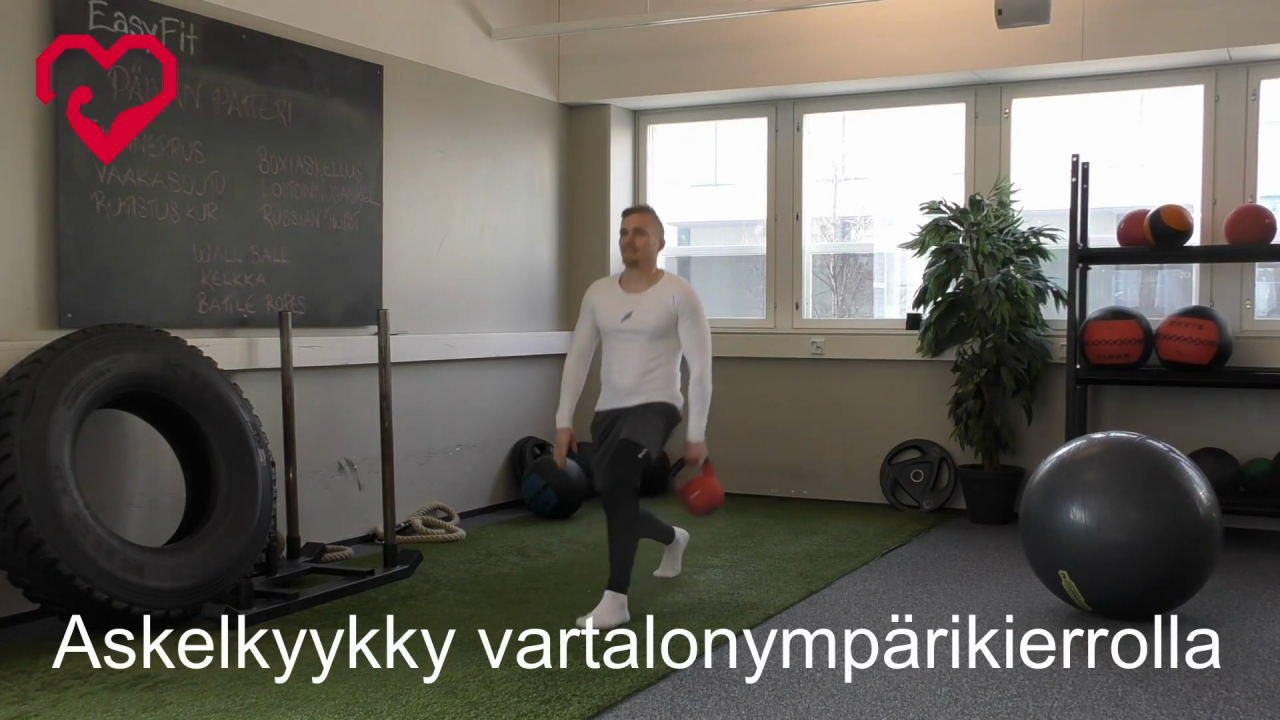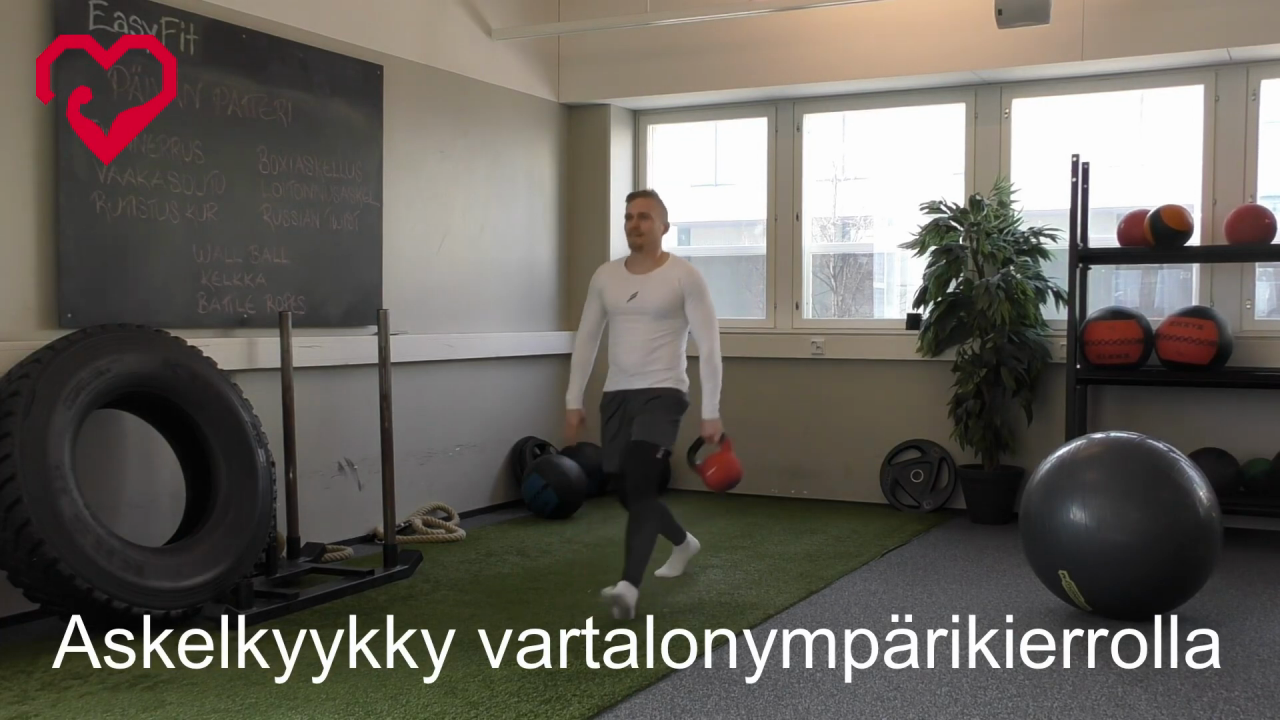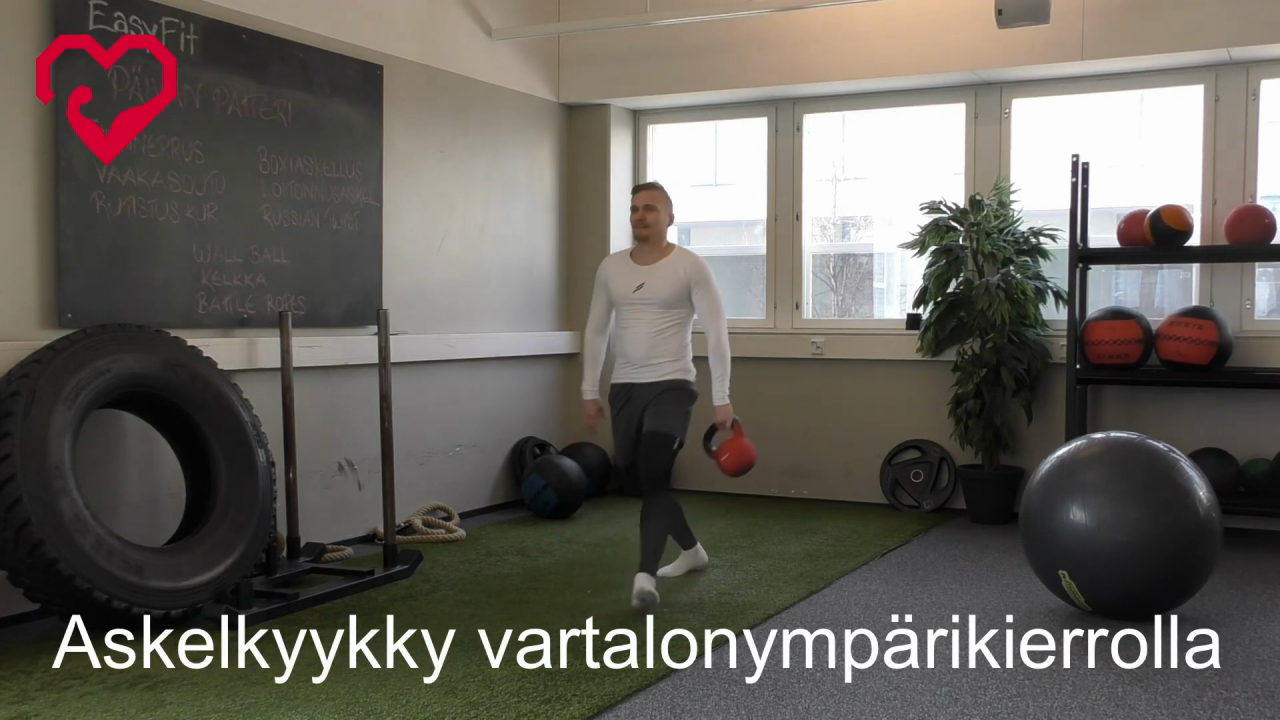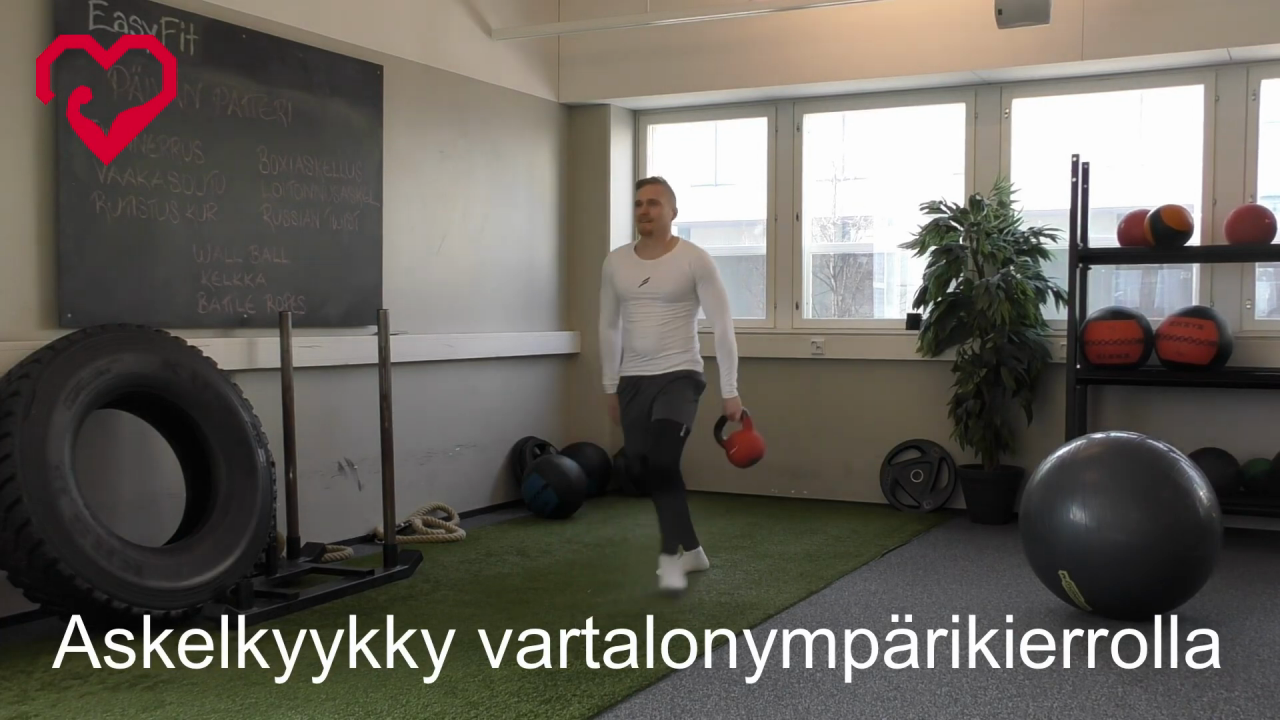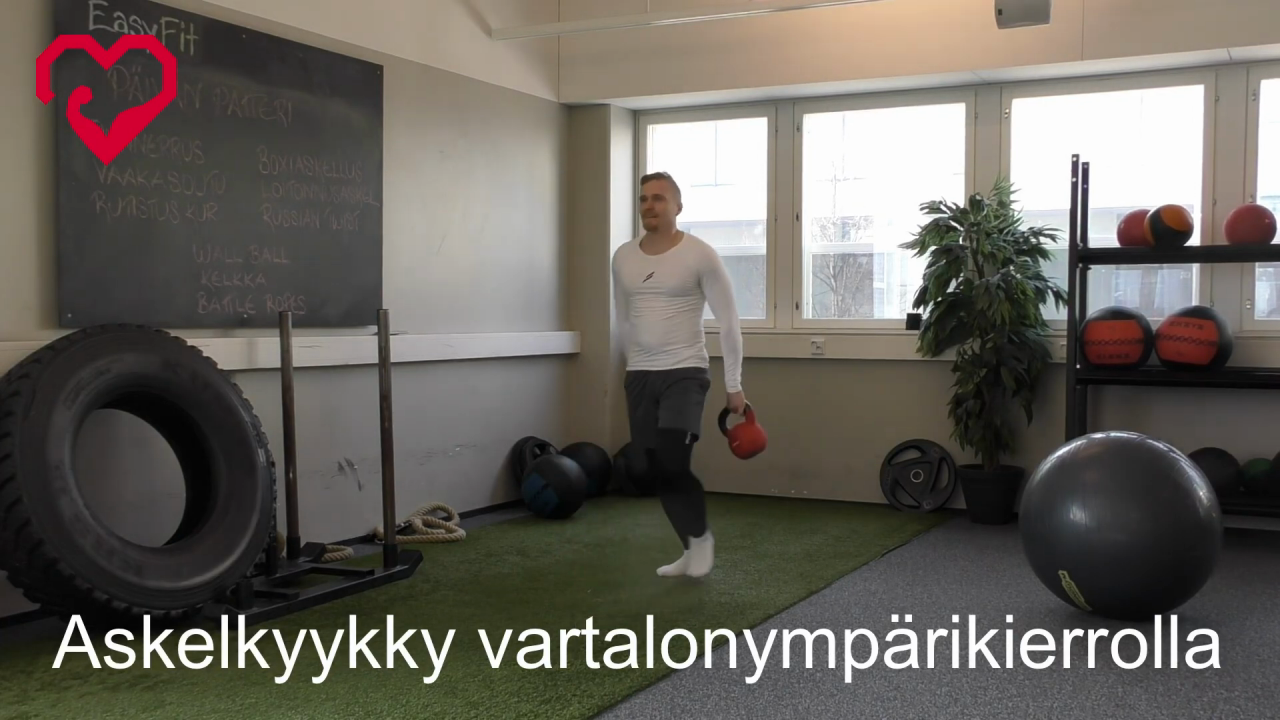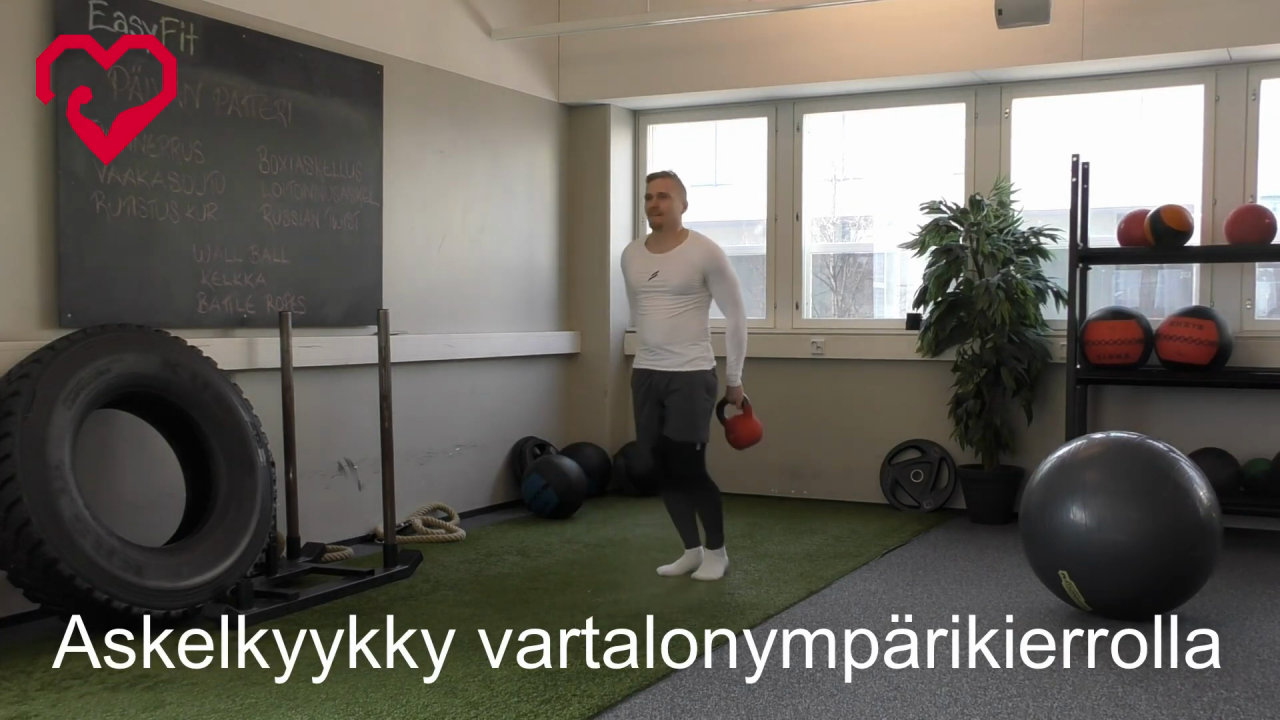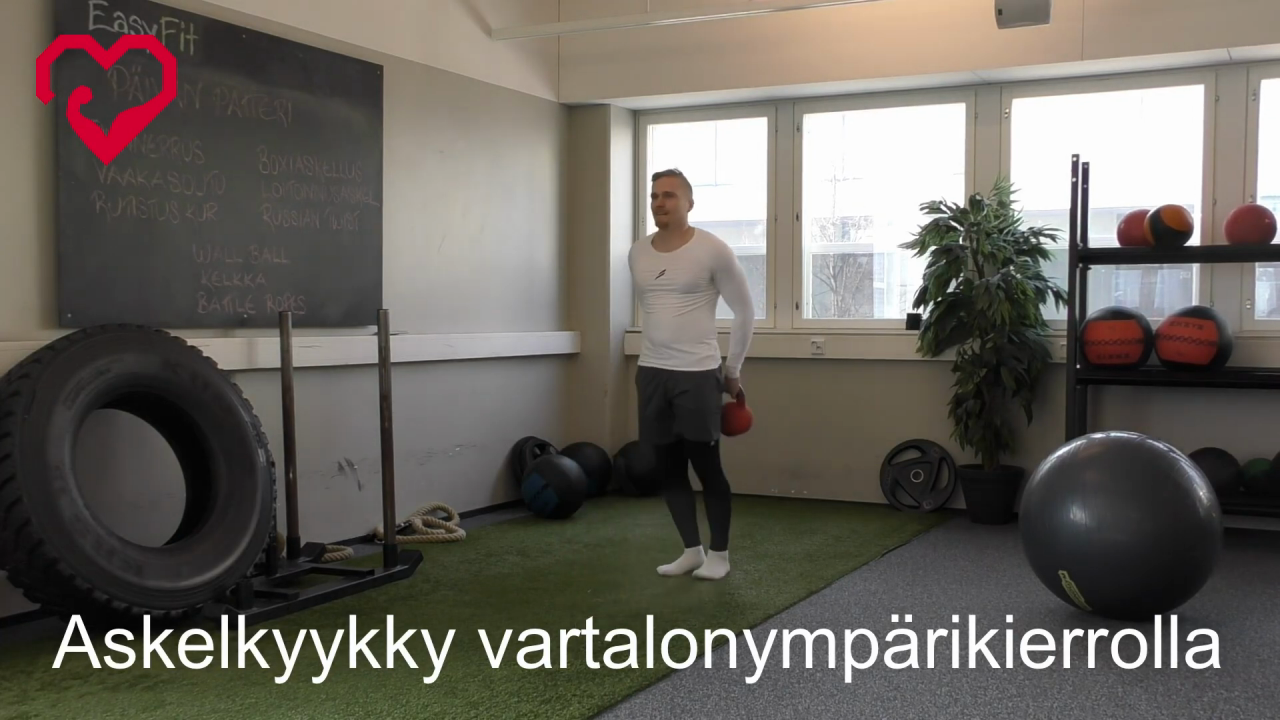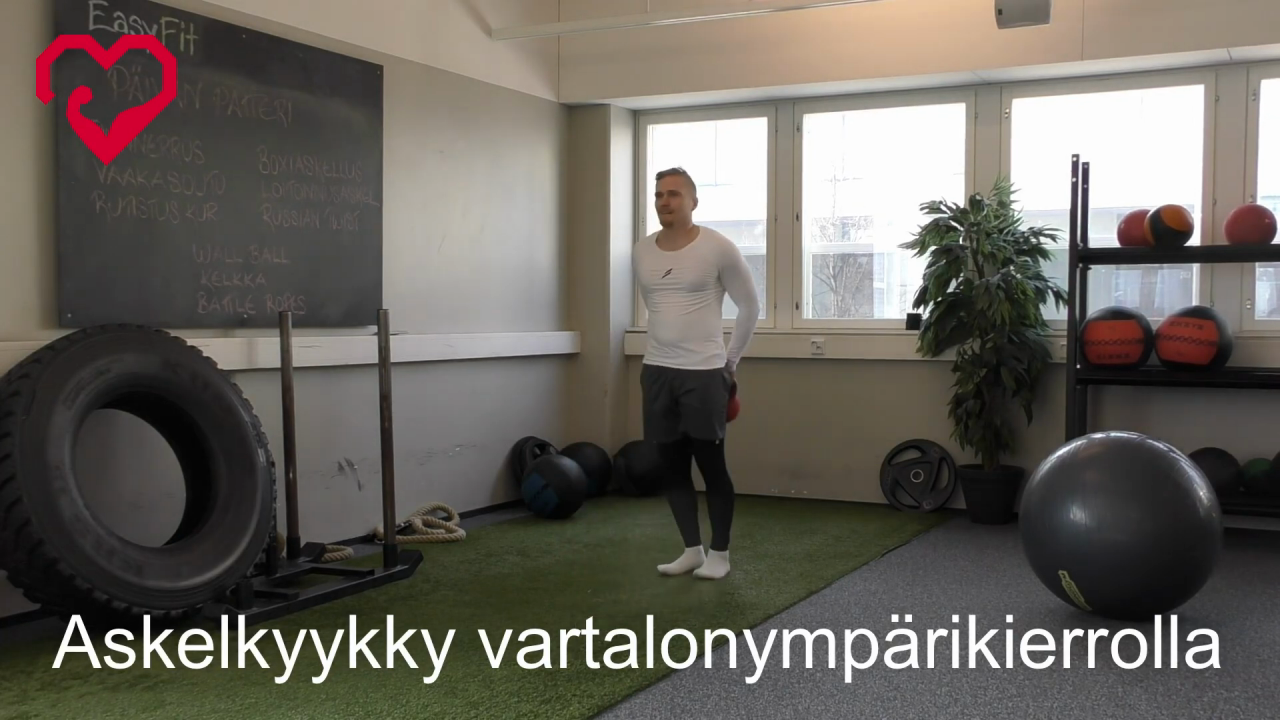
dt=0.1s
person 1, frame 1
left shoulder: (680, 294)
right shoulder: (598, 293)
left elbow: (700, 367)
right elbow: (578, 358)
left wrist: (696, 435)
right wrist: (563, 421)
left hip: (655, 408)
right hip: (609, 412)
left knee: (618, 490)
right knee: (618, 506)
left ankle: (614, 600)
right ankle: (674, 537)
person 1, frame 2
left shoulder: (684, 276)
right shoulder: (605, 276)
left elbow: (708, 346)
right elbow: (586, 340)
left wrist: (711, 412)
right wrist: (574, 402)
left hip: (663, 393)
right hip: (616, 394)
left knee: (638, 484)
right knee: (631, 493)
left ankle: (628, 588)
right ankle: (683, 543)
person 1, frame 3
left shoulder: (689, 266)
right shoulder: (610, 268)
left elbow: (716, 333)
right elbow: (595, 332)
left wrist: (721, 399)
right wrist: (590, 393)
left hip: (671, 385)
right hip: (624, 387)
left knee: (652, 476)
right knee: (645, 480)
left ankle: (646, 577)
right ankle: (691, 550)
person 1, frame 4
left shoulder: (694, 260)
right shoulder: (616, 262)
left elbow: (722, 327)
right elbow: (609, 326)
left wrist: (730, 391)
right wrist: (611, 385)
left hip: (679, 376)
right hip: (634, 380)
left knee: (663, 466)
right knee: (652, 475)
left ankle: (670, 559)
right ankle: (691, 551)
person 1, frame 5
left shoulder: (699, 255)
right shoulder: (623, 257)
left elbow: (728, 320)
left wrist: (734, 386)
left hip: (685, 373)
right hip: (640, 376)
left knee: (674, 465)
right knee: (658, 471)
left ankle: (701, 539)
right ankle: (691, 547)
person 1, frame 6
left shoulder: (705, 252)
right shoulder: (631, 255)
left elbow: (736, 317)
left wrist: (734, 379)
left hip: (692, 374)
right hip: (646, 374)
left knee: (689, 467)
right knee: (665, 470)
left ankle: (716, 549)
right ankle: (693, 550)
person 1, frame 7
left shoulder: (712, 250)
right shoulder: (637, 254)
left elbow: (744, 311)
left wrist: (732, 367)
left hip: (698, 374)
right hip: (652, 372)
left knee: (707, 467)
right knee: (668, 467)
left ankle: (718, 553)
right ankle: (692, 550)
person 1, frame 8
left shoulder: (718, 248)
right shoulder: (641, 252)
left elbow: (749, 307)
left wrist: (730, 359)
left hip: (704, 372)
right hip: (657, 371)
left knee: (711, 466)
right knee: (672, 466)
left ankle: (719, 553)
right ankle: (692, 549)
